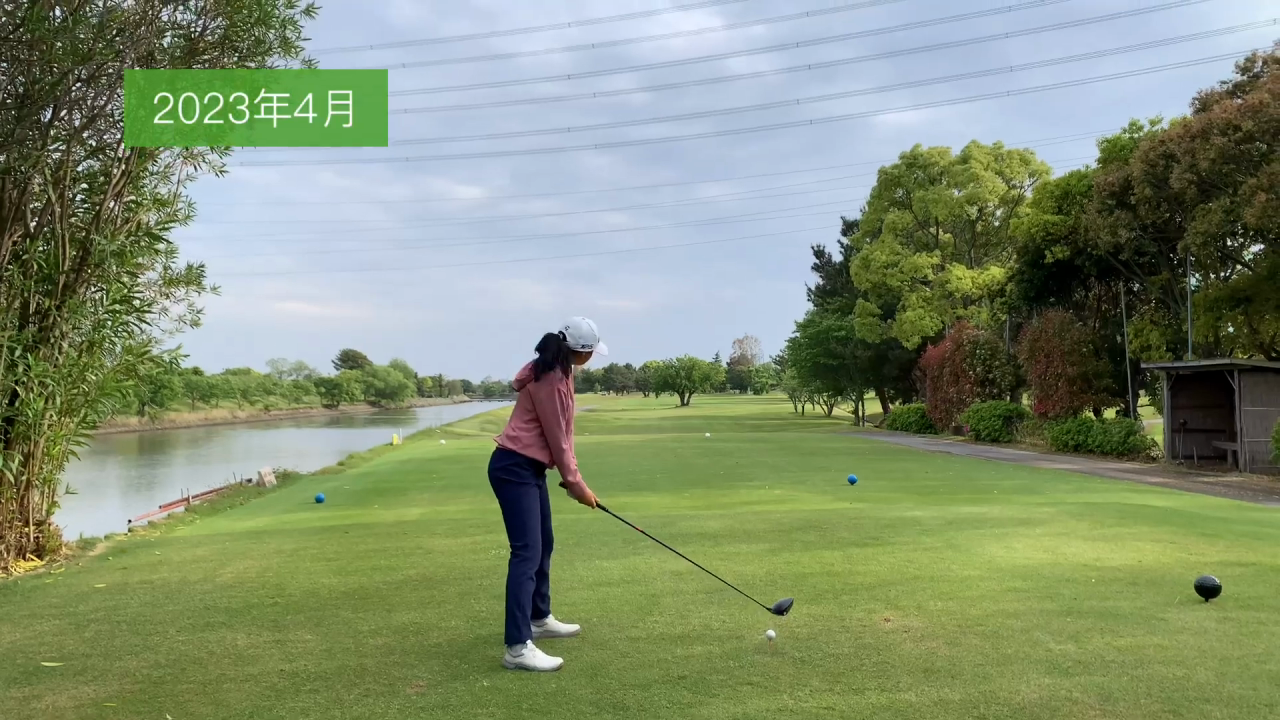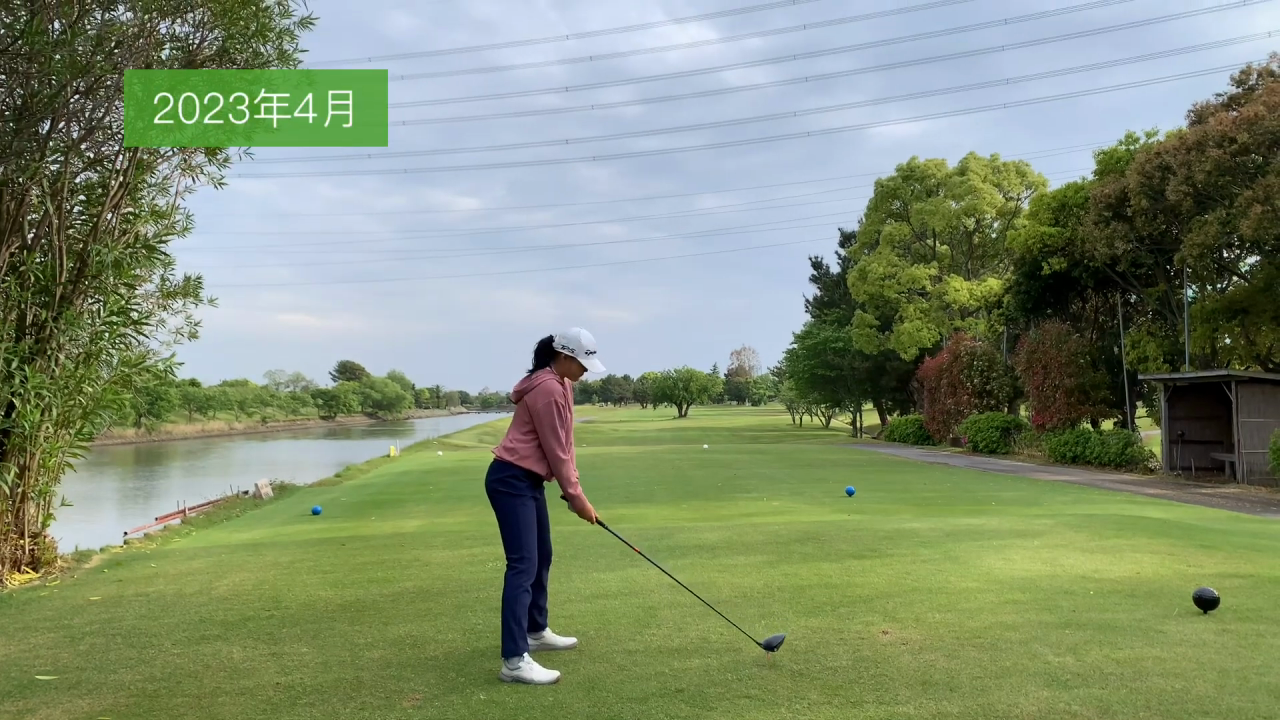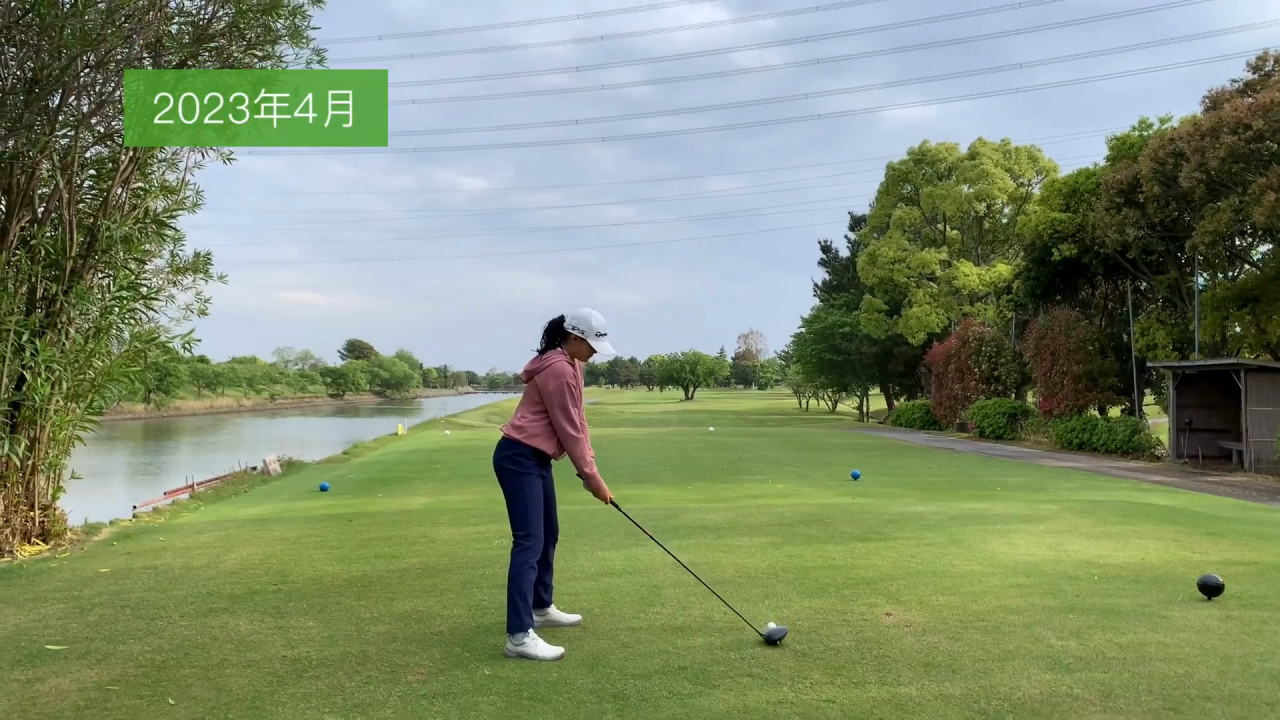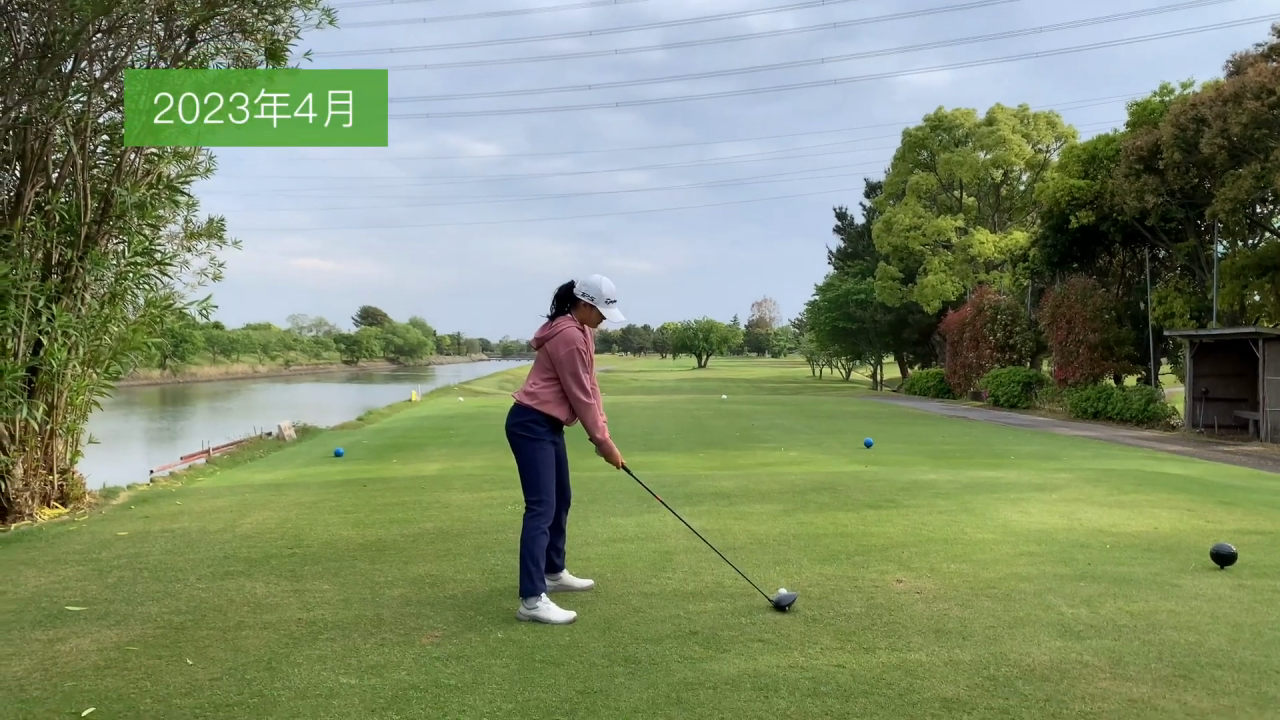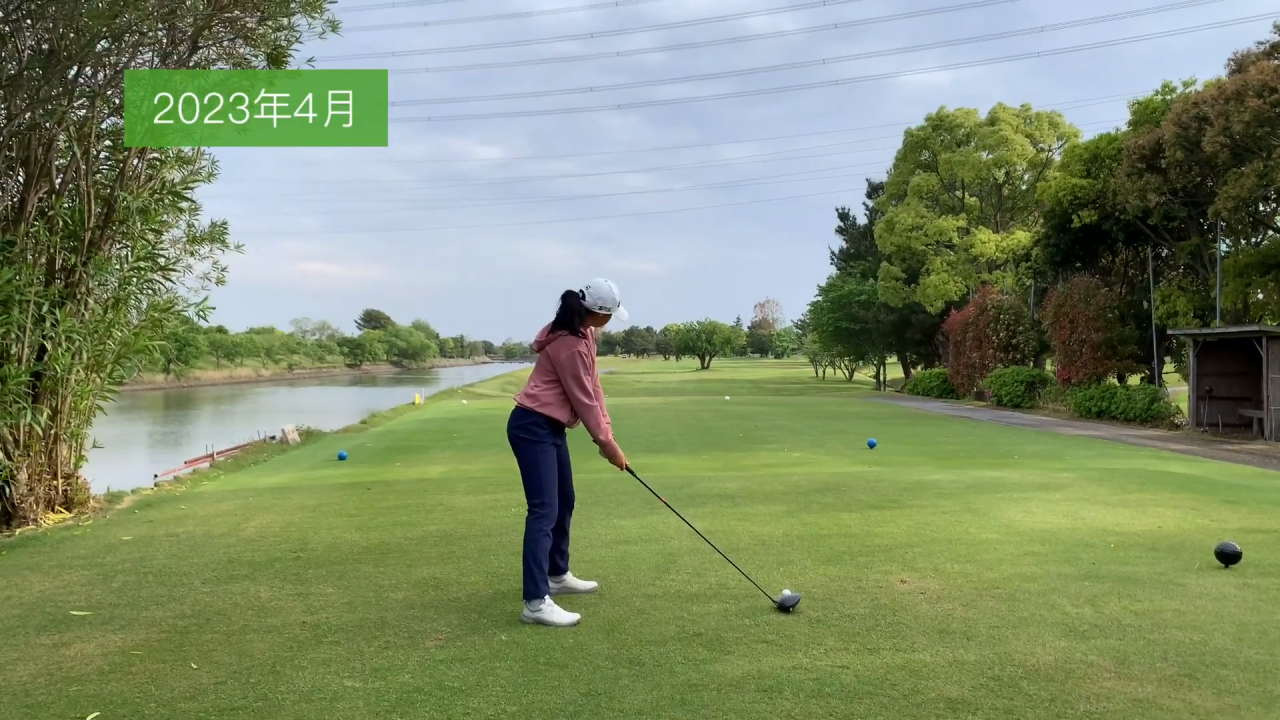
dt=0.7s
person 1, frame 1
left shoulder: (559, 372)
right shoulder: (551, 381)
left elbow: (563, 433)
right elbow: (557, 439)
left wrist: (573, 475)
right wrist: (577, 484)
left hip: (530, 467)
right hip: (514, 468)
left knee: (543, 545)
right knee: (527, 552)
left ankle: (539, 619)
right ankle: (518, 648)
person 1, frame 2
left shoulder: (559, 384)
right shoulder: (548, 390)
left elbow: (565, 443)
right elbow: (556, 451)
left wrist: (574, 488)
right wrist: (577, 498)
left hip: (528, 480)
right hip: (511, 480)
left knee: (542, 557)
right knee: (523, 565)
left ankle: (536, 632)
right ankle: (515, 660)
person 1, frame 3
left shoulder: (569, 364)
right shoulder: (558, 371)
left elbow: (578, 421)
right elbow: (568, 430)
left wrist: (590, 465)
right wrist: (592, 477)
left hip: (535, 458)
right hip: (519, 458)
left knee: (548, 535)
right knee: (529, 542)
left ankle: (541, 608)
right ankle: (519, 636)
person 1, frame 4
left shoulder: (580, 330)
right shoulder: (568, 337)
left elbow: (590, 386)
right elbow: (580, 396)
left wrist: (603, 431)
right wrist: (603, 442)
left hip: (548, 424)
right hip: (531, 424)
left knee: (560, 500)
right knee: (541, 508)
left ankle: (554, 573)
right ankle: (532, 600)
person 1, frame 5
left shoulder: (582, 332)
right shoulder: (570, 342)
left elbow: (593, 386)
right elbow: (582, 398)
left wrist: (607, 432)
right wrist: (606, 442)
left hip: (550, 427)
right hip: (533, 427)
left knee: (564, 502)
right knee: (544, 510)
left ankle: (557, 575)
right ankle: (536, 602)
